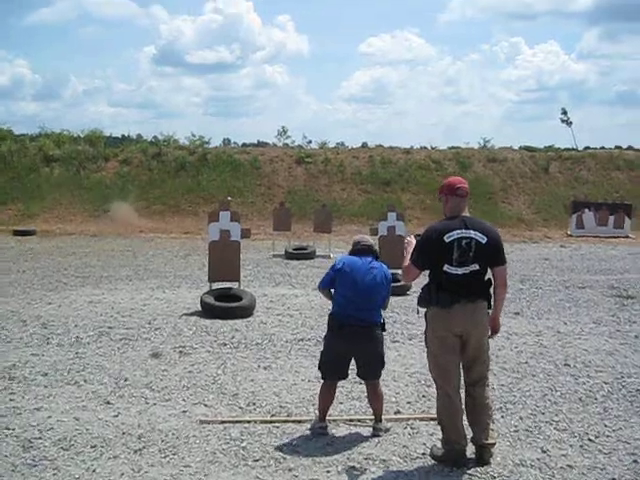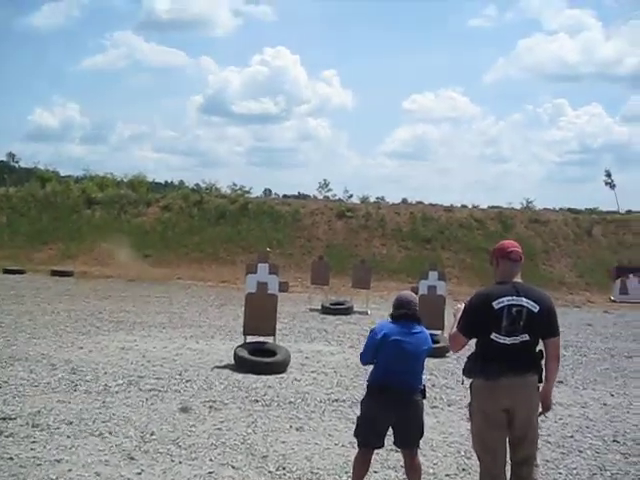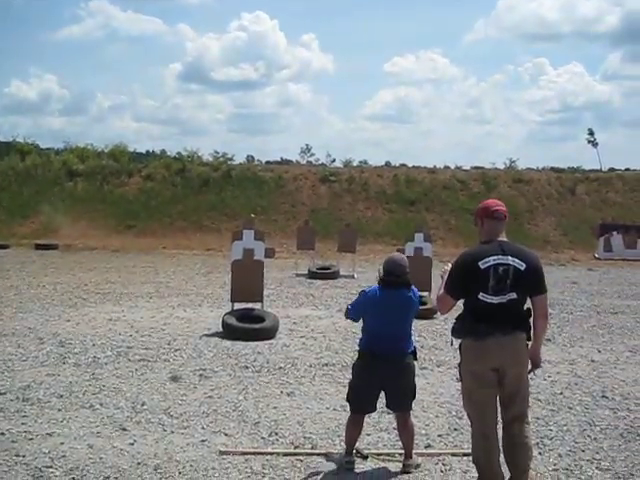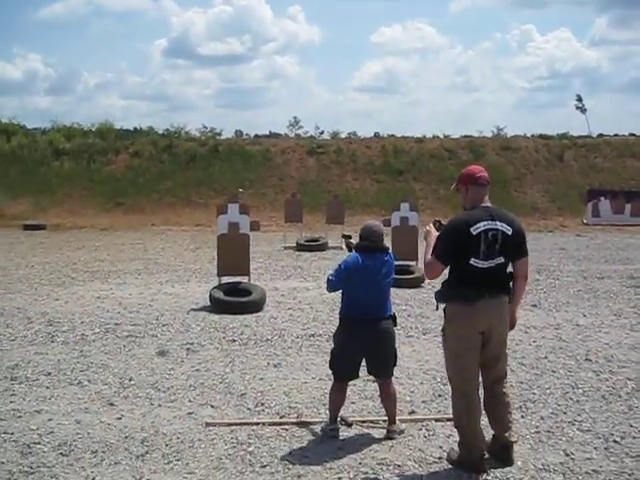
dt=1s
person 1, frame 1
left shoulder: (434, 232)
right shoulder: (488, 232)
left elbow: (408, 275)
right elbow: (501, 281)
left wrist: (410, 249)
right wrist: (496, 314)
left hip: (442, 314)
right hip: (476, 313)
left knee: (447, 384)
right knee: (478, 382)
left ankle: (454, 448)
right ankle: (484, 444)
person 1, frame 2
left shoulder: (483, 298)
right shoulder: (542, 300)
left elbow: (455, 344)
right elbow: (553, 353)
left wrist: (459, 314)
right wrist: (547, 390)
left hip: (488, 386)
right hip: (526, 386)
person 1, frame 3
left shoulder: (469, 259)
right shoulder: (528, 258)
left elbow: (443, 306)
right elbow: (541, 311)
left wrist: (447, 276)
right wrist: (536, 347)
left hip: (477, 346)
right hip: (515, 344)
left knee: (483, 422)
right knee: (517, 419)
person 1, frame 4
left shoulder: (458, 225)
right shoulder: (511, 224)
left elbow: (431, 272)
right elbow: (521, 275)
left wrist: (431, 240)
right wrist: (512, 308)
left hip: (463, 310)
right hip: (497, 308)
left knee: (464, 384)
right knee: (497, 380)
left ankle: (472, 453)
right ankle: (503, 444)
person 2, frame 1
left shoulder: (343, 262)
right shoulder: (384, 271)
left elbow: (323, 286)
right elbow: (384, 305)
left hip: (339, 329)
right hip: (370, 332)
left knee: (330, 380)
right knee: (373, 381)
left ankle: (321, 422)
right ankle: (378, 423)
person 2, frame 2
left shoulder: (382, 329)
right shoulder: (425, 336)
left elbow: (365, 360)
right elbow: (417, 362)
left hip: (379, 397)
right hip: (410, 400)
left knee: (366, 448)
right knee: (410, 452)
person 2, frame 3
left shoulder: (371, 294)
right shoulder: (413, 295)
left elbow: (350, 314)
left hip: (370, 361)
right hip: (401, 362)
left knee: (358, 412)
right knee: (403, 414)
left ankle: (348, 456)
right ankle: (409, 459)
person 2, frame 4
left shoulder: (352, 261)
right shoulder: (388, 259)
left elbow: (331, 286)
right wrist: (356, 250)
left hip: (351, 328)
right hip: (381, 327)
left knee: (341, 380)
right knee: (385, 380)
left ankle: (332, 424)
right ankle: (392, 425)
